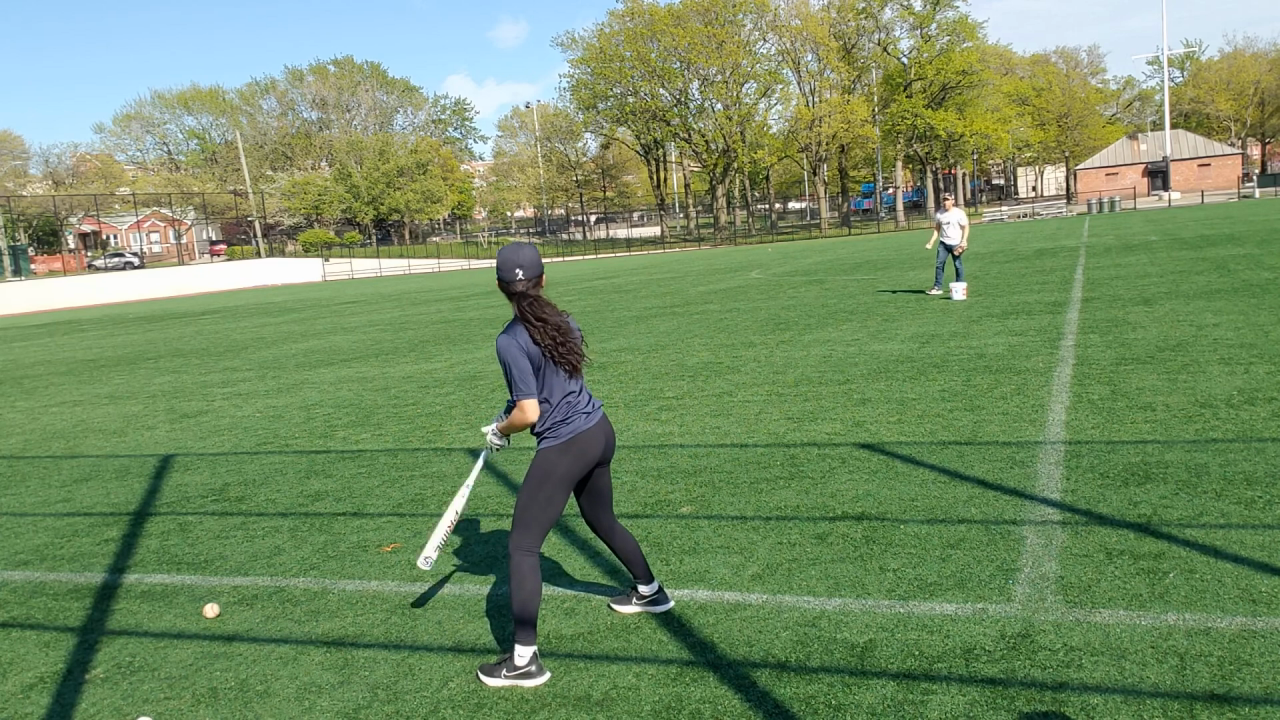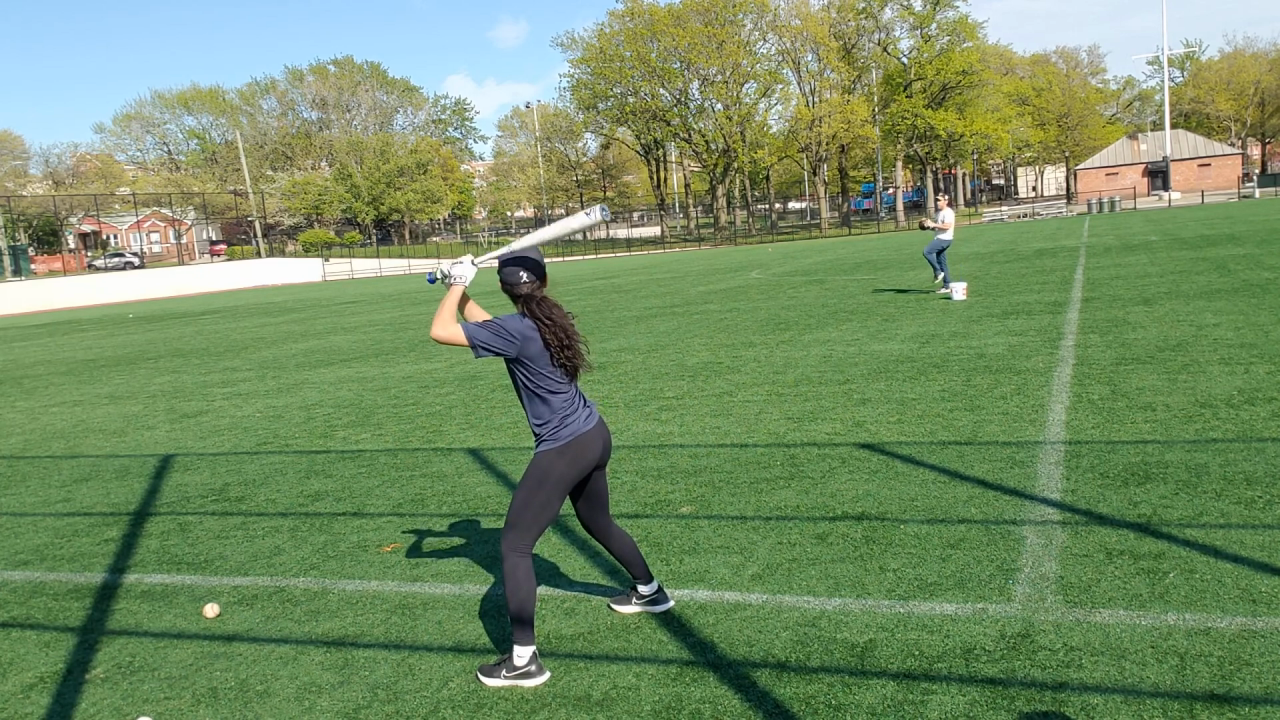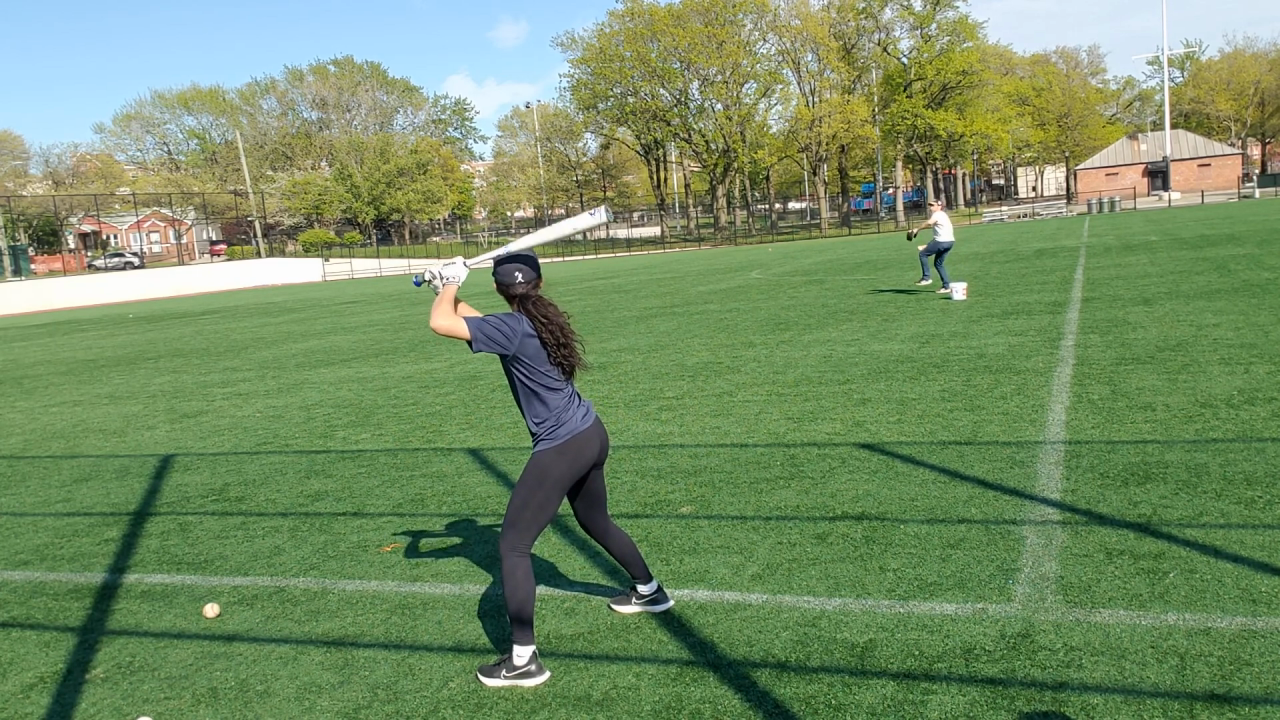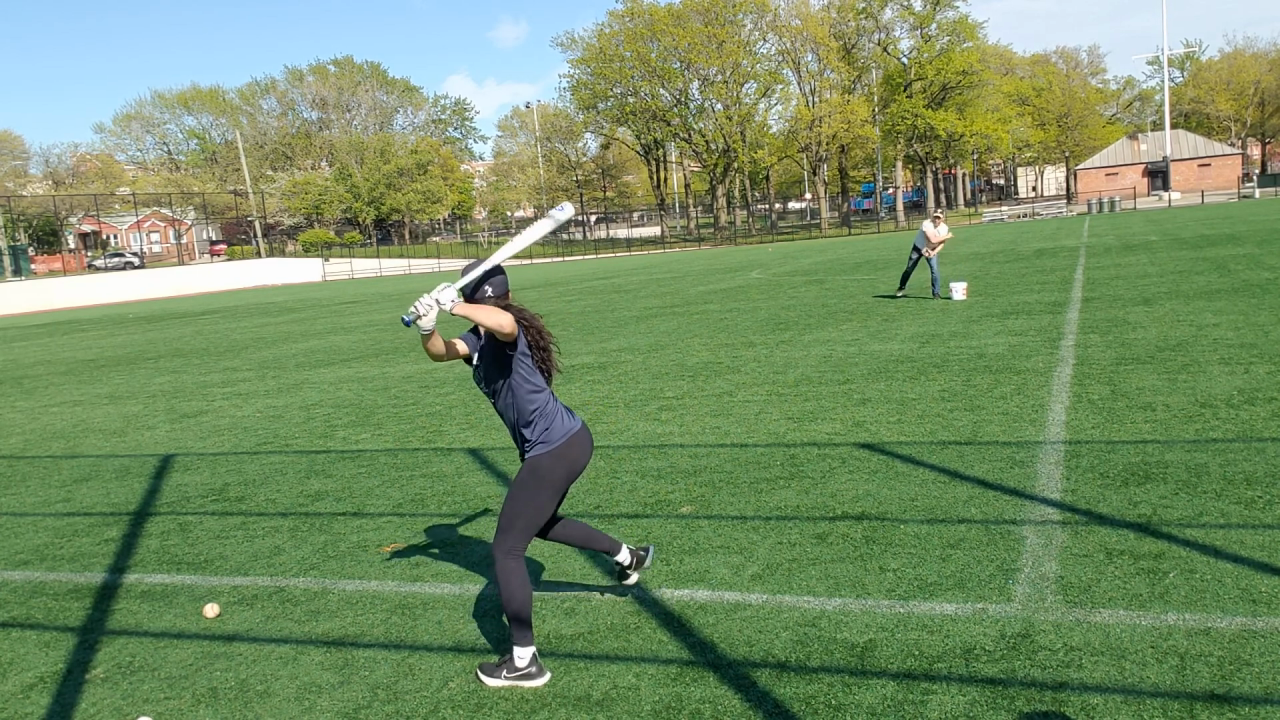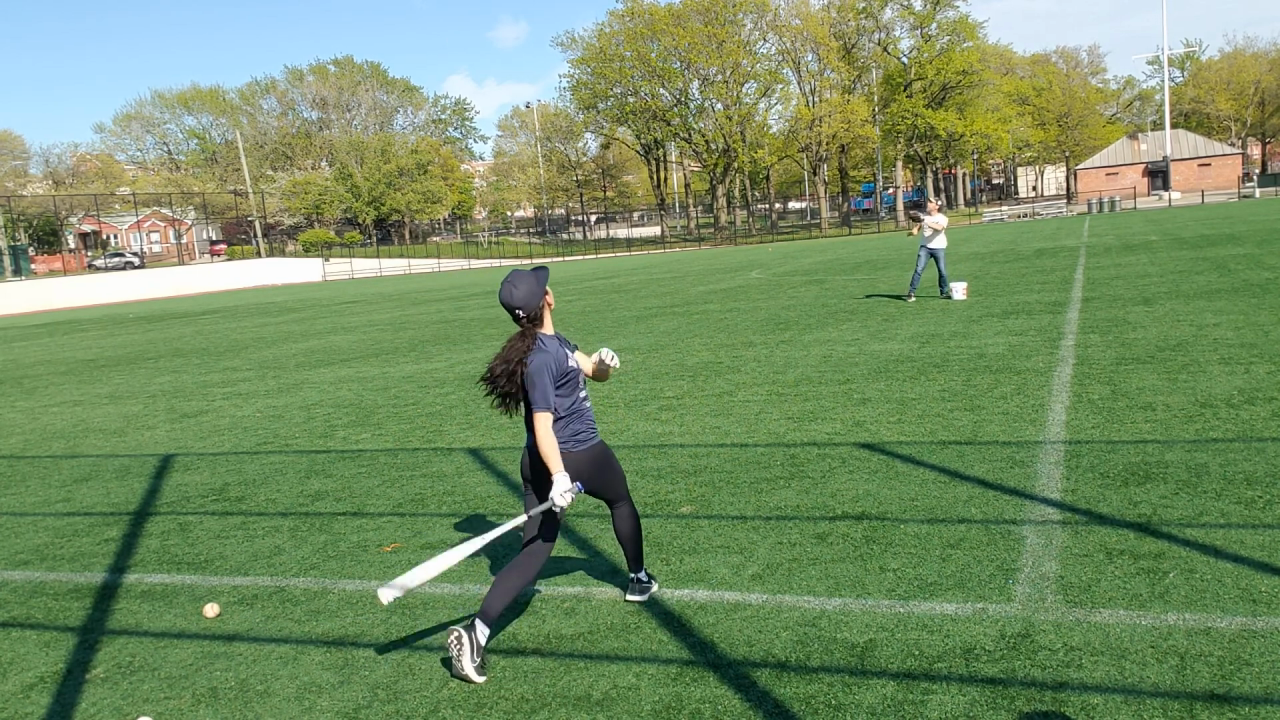
dt=1s
person 1, frame 1
left shoulder: (510, 340)
right shoulder: (563, 322)
left elbow: (527, 414)
left wrist: (500, 427)
left hip: (564, 448)
right hip: (599, 432)
left knee: (522, 546)
right knee: (602, 520)
left ankle: (525, 659)
right ankle: (649, 591)
person 1, frame 2
left shoulder: (517, 329)
right shoulder: (552, 319)
left elbow: (440, 332)
right elbow: (491, 325)
left wrist: (457, 284)
right wrist: (461, 293)
left hip: (563, 451)
right hip: (594, 436)
left knee: (514, 546)
right knee: (598, 522)
left ankle: (524, 660)
right ankle: (649, 591)
person 1, frame 3
left shoulder: (513, 327)
right shoulder: (541, 319)
left elbow: (439, 324)
right elbow: (480, 324)
left wrist: (451, 283)
right wrist: (449, 291)
left hip: (561, 449)
right hip: (591, 435)
left knee: (512, 545)
right knee: (596, 522)
left ankle: (524, 660)
right ankle: (649, 590)
person 1, frame 4
left shoulder: (507, 330)
right shoulder: (482, 335)
left elbow: (503, 320)
right elbow: (441, 351)
left wrist: (452, 305)
right wrist: (427, 326)
left hip: (553, 454)
right hip: (570, 441)
left knee: (506, 550)
right knee: (543, 524)
left ankle: (524, 661)
right ankle: (628, 556)
person 1, frame 5
left shoulder: (552, 342)
right shoulder: (540, 356)
left elbow: (591, 376)
right elbow: (541, 424)
left wrist: (602, 360)
right wrist: (561, 478)
left hip: (539, 461)
right hip: (580, 456)
left knee: (533, 551)
right knee: (622, 502)
left ankle: (475, 631)
right ankle: (638, 579)
